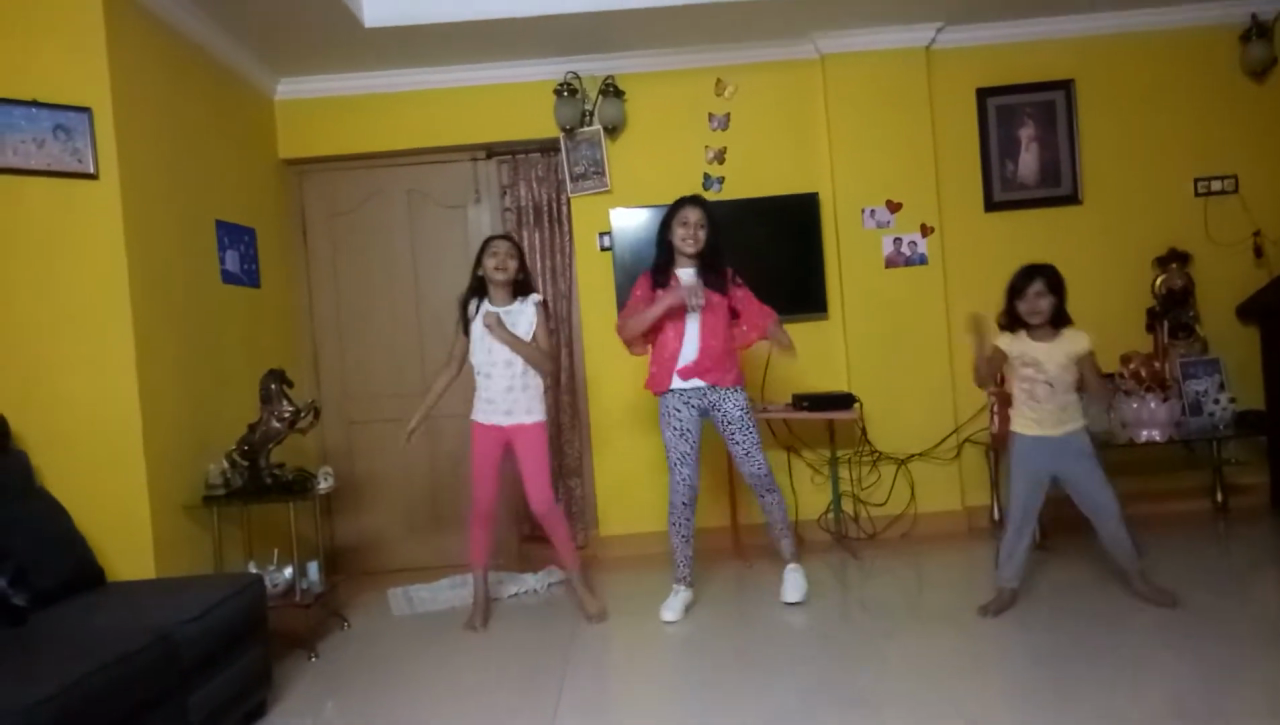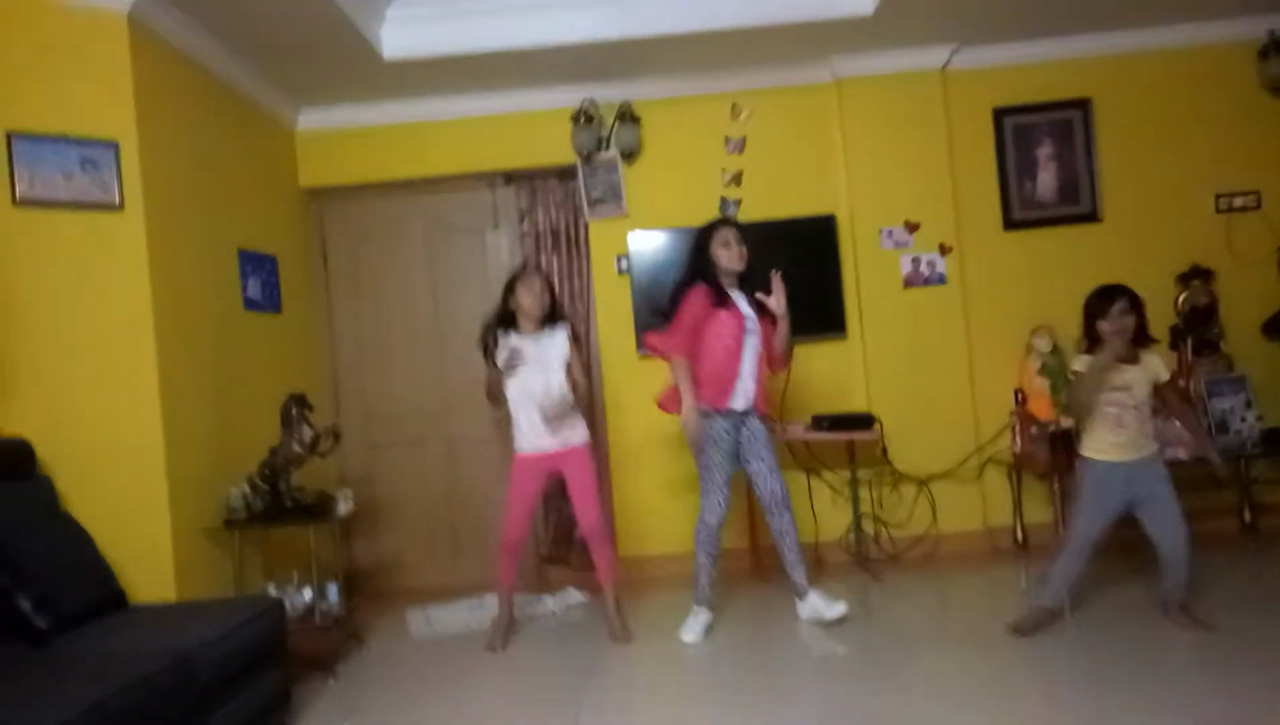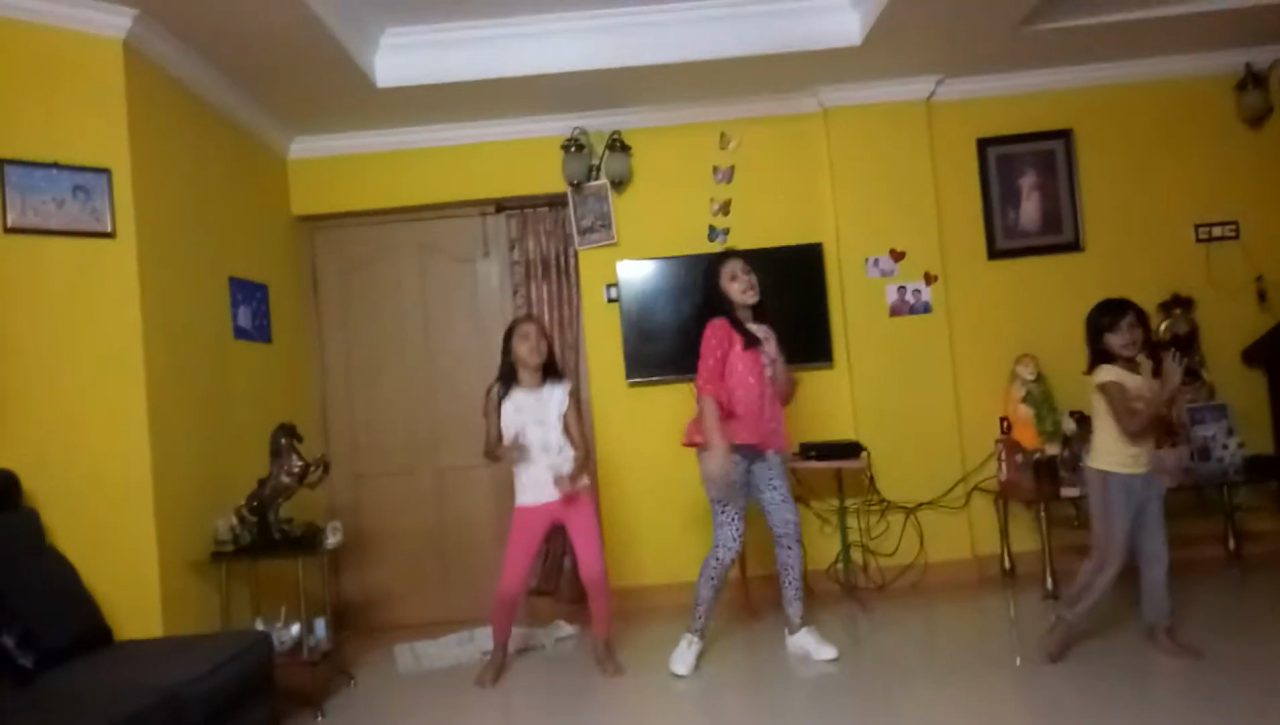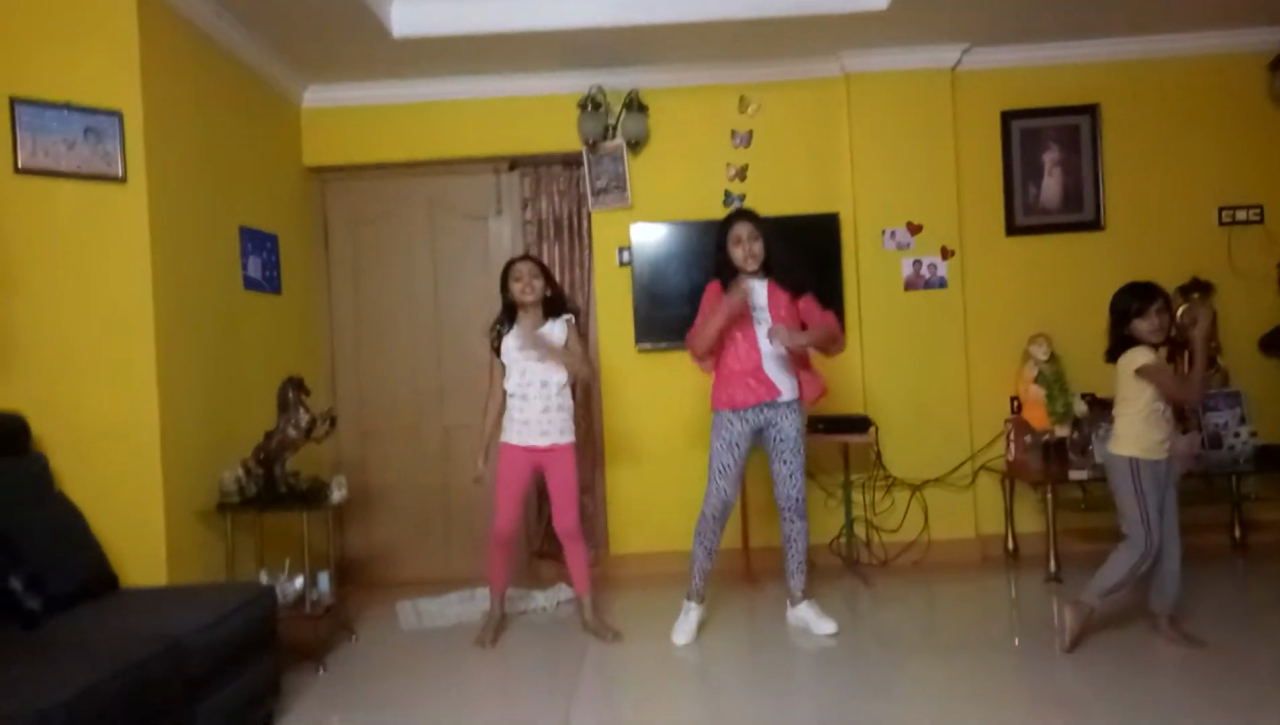
dt=0.2s
person 1, frame 1
left shoulder: (721, 277)
right shoulder: (652, 281)
left elbow: (755, 315)
right elbow: (628, 332)
left wrist: (777, 333)
right wrist: (666, 303)
left hip: (723, 388)
right hip: (677, 394)
left knee: (758, 473)
right knee: (683, 489)
left ankle: (791, 562)
right ankle: (681, 586)
person 1, frame 2
left shoulder: (751, 300)
right shoulder: (701, 294)
left elbow: (778, 359)
right elbow: (676, 344)
left wrist: (781, 314)
right wrist: (688, 398)
left hip: (748, 414)
right hip: (712, 414)
left knee: (776, 498)
right knee: (715, 508)
left ankle: (805, 595)
right ankle: (701, 606)
person 1, frame 3
left shoulder: (762, 332)
right shoulder: (719, 328)
left elbow: (782, 396)
right elbow: (710, 391)
left wrist: (775, 357)
right wrist: (718, 449)
left hip: (763, 448)
right hip: (727, 449)
left knee: (788, 530)
right knee: (728, 545)
left ankle: (797, 629)
right ankle: (693, 636)
person 1, frame 4
left shoulder: (787, 291)
right shoulder: (719, 291)
left elbow: (831, 335)
right elbow: (697, 349)
left wrist: (801, 338)
right wrist: (725, 310)
left hip: (785, 405)
right hip: (736, 408)
left knee: (793, 500)
right knee: (718, 502)
left ankle: (799, 602)
right ankle: (693, 603)
person 2, frame 1
left shoulder: (532, 307)
right shoulder: (472, 311)
left elbow: (546, 363)
right elbow: (454, 366)
left wrist: (507, 336)
right wrist: (422, 411)
left hip: (529, 419)
right hip: (486, 421)
left knee: (543, 503)
right knee: (481, 507)
left ankle: (578, 584)
right ankle: (480, 593)
person 2, frame 2
left shoulder: (562, 337)
right shoulder: (500, 344)
left elbow: (583, 389)
right elbow: (495, 400)
left wrist: (568, 408)
right wrist: (504, 366)
left hip: (572, 445)
right hip: (530, 451)
left knee: (593, 527)
right knee: (512, 534)
left ankle: (612, 610)
right ankle: (504, 614)
person 2, frame 3
left shoulder: (562, 391)
right shoulder: (499, 396)
left elbow: (581, 445)
right elbow: (490, 450)
left wrist: (573, 474)
right wrist: (506, 450)
left hip: (574, 492)
right hip: (530, 500)
left knee: (594, 574)
right knee: (510, 585)
left ankle: (602, 647)
right ankle: (498, 652)
person 2, frame 4
left shoulder: (563, 326)
right shoulder: (502, 335)
left elbow: (582, 370)
right elbow: (496, 395)
left wrist: (544, 344)
right wrist: (482, 450)
left hip: (559, 442)
right hip: (515, 444)
left knee: (568, 527)
right knee: (504, 529)
left ankle: (589, 612)
right ankle: (496, 613)
person 3, frame 1
left shoulder: (1074, 340)
right shoulder: (1008, 342)
left elbow: (1093, 382)
right elbow: (984, 381)
right wrist: (980, 343)
left hip: (1071, 438)
right hip: (1028, 442)
left knee: (1106, 509)
right knee: (1019, 516)
left ankle: (1135, 577)
right ankle: (1006, 587)
person 3, frame 2
left shoulder: (1152, 362)
right shoulder: (1089, 365)
left elbow: (1177, 407)
right elbow: (1080, 411)
left wrist: (1205, 442)
right wrist: (1102, 365)
left hip: (1146, 464)
right hip: (1101, 466)
left knee: (1174, 538)
right knee: (1080, 538)
left ankle: (1175, 604)
right ankle: (1046, 605)
person 3, frame 3
left shoulder: (1143, 374)
right shoulder: (1107, 376)
left elbow: (1154, 422)
right elbow: (1132, 427)
right wrist: (1166, 389)
left hip: (1143, 476)
right hip: (1110, 476)
left knee: (1156, 555)
right knee: (1109, 556)
left ankle: (1160, 629)
right ankle: (1065, 620)
person 3, frame 4
left shoulder: (1152, 360)
right shoulder: (1138, 358)
right elbow: (1190, 394)
right wrist: (1200, 342)
left hip: (1159, 462)
right hip: (1132, 462)
left knee: (1167, 544)
right knee: (1143, 544)
left ankle: (1162, 616)
right ankle: (1082, 605)
